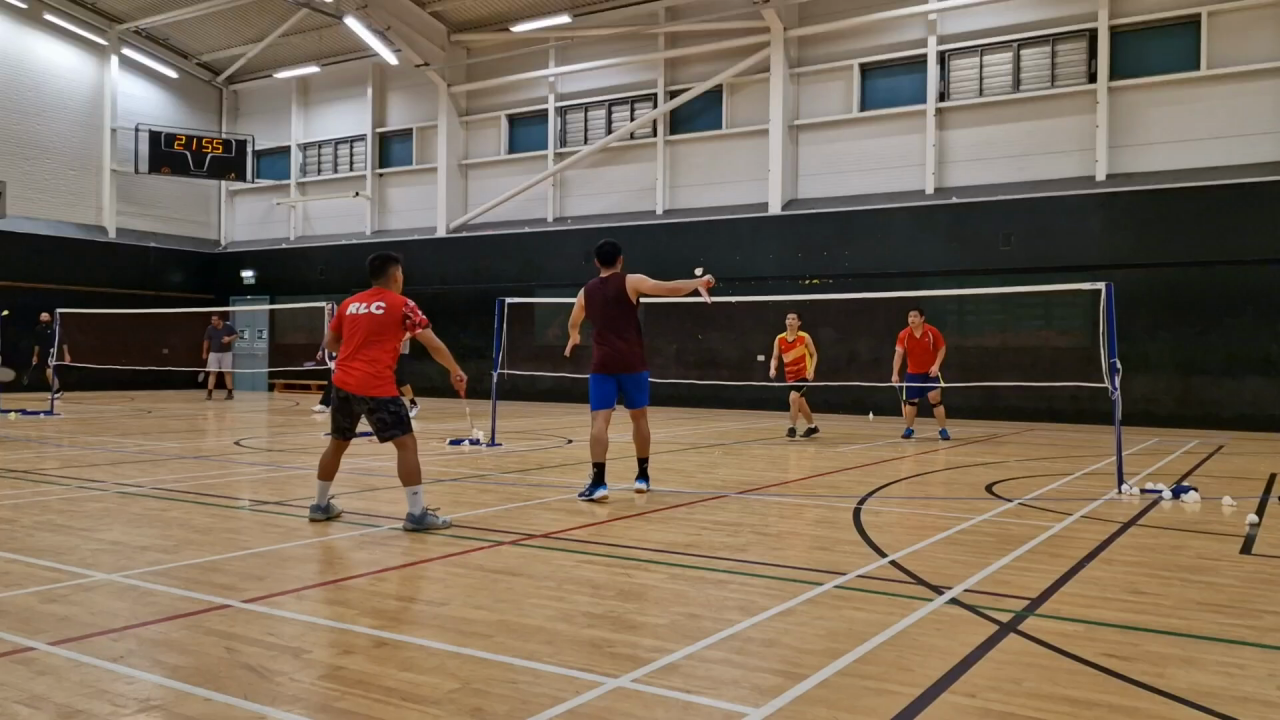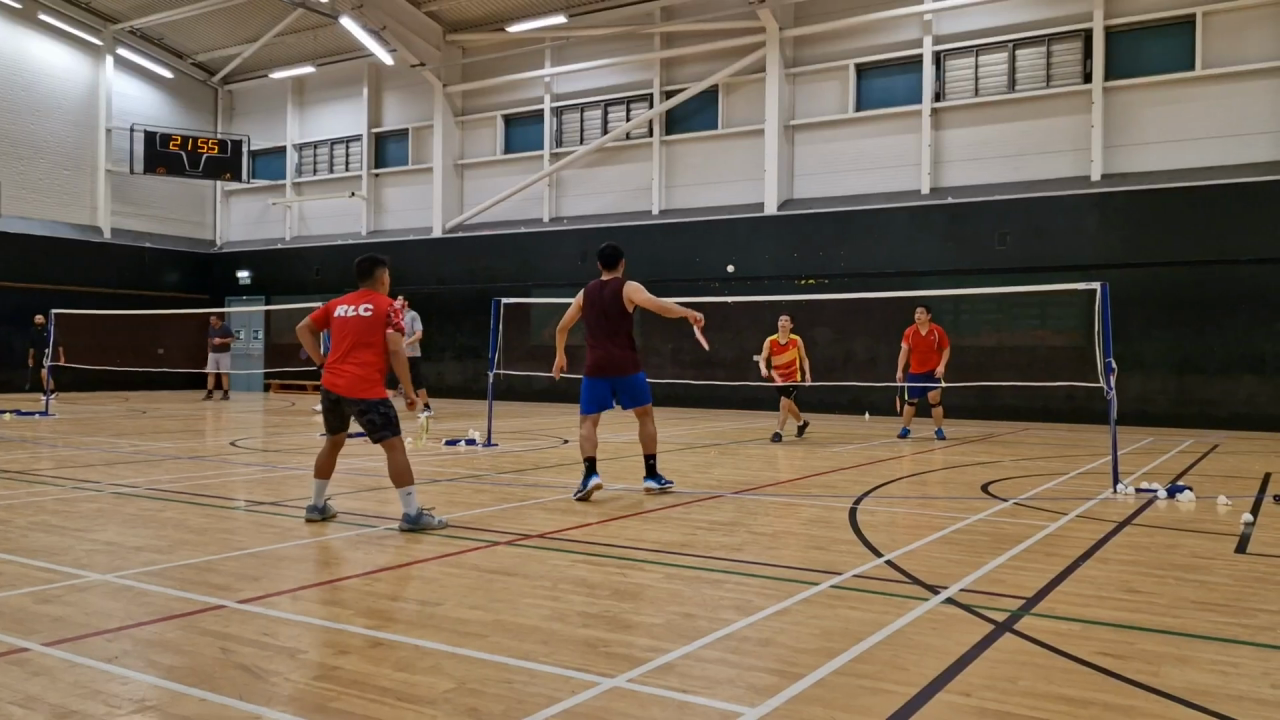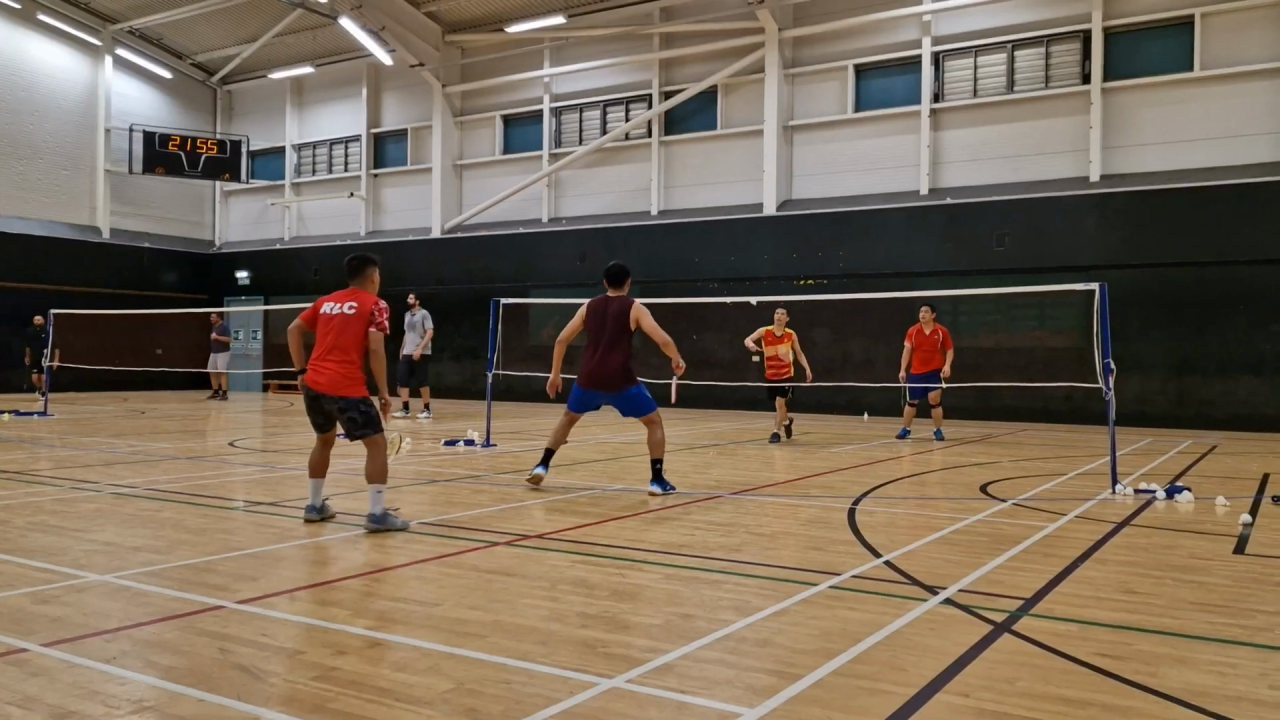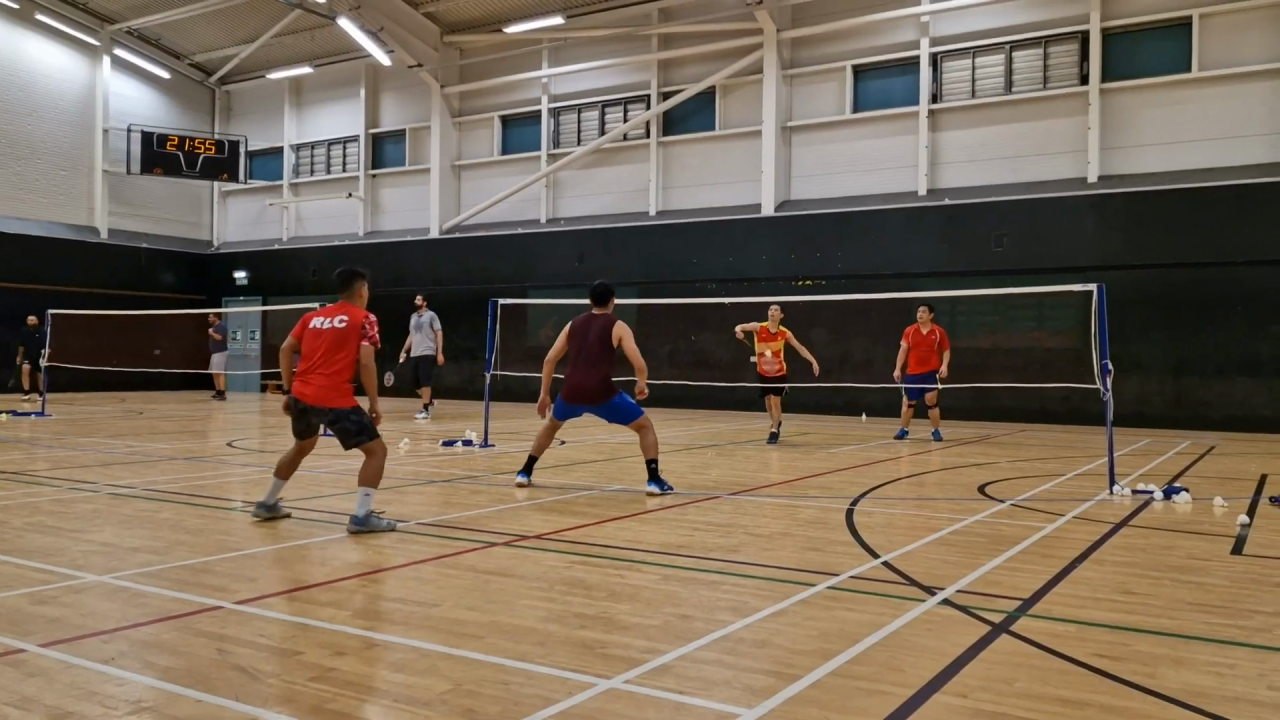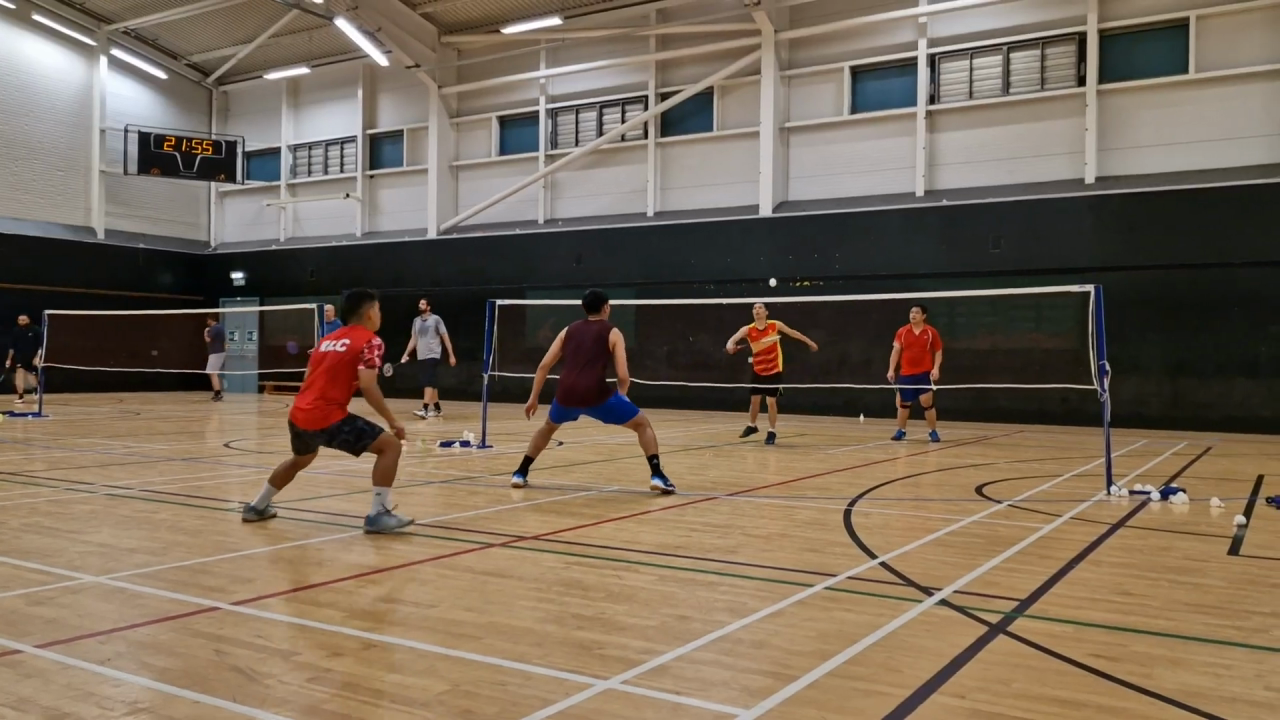
dt=0.2s
person 1, frame 1
left shoulder: (349, 303)
right shoulder: (402, 305)
left elbow: (329, 340)
right elbow: (432, 343)
right wrist: (456, 372)
left hip: (342, 385)
right hip: (377, 388)
left knee: (337, 444)
right knee: (406, 445)
left ankle: (320, 504)
right ankle: (417, 514)
person 1, frame 2
left shoulder: (338, 304)
right shoulder: (389, 306)
left elbow: (303, 329)
right elbow: (396, 351)
left wrist: (323, 366)
right wrist: (408, 390)
left hip: (332, 386)
right hip: (366, 390)
left knee: (333, 443)
right knee: (395, 447)
left ankle: (317, 505)
right ankle: (413, 513)
person 1, frame 3
left shoulder: (326, 302)
right shoulder: (375, 305)
left elbow: (293, 331)
right elbow: (376, 350)
left wrist: (302, 372)
right wrist: (384, 392)
left hip: (314, 384)
right hip: (346, 388)
left knee: (325, 441)
right knee: (378, 444)
left ankle: (315, 505)
right ankle: (377, 512)
person 1, frame 4
left shoulder: (313, 317)
right shoulder: (366, 319)
left elbow: (286, 351)
right elbow: (367, 364)
left wrist: (288, 392)
right wrist: (375, 407)
left hip: (302, 396)
right hip: (336, 400)
left knee: (303, 446)
right knee: (376, 451)
left ankle: (267, 503)
right ankle: (362, 515)
person 1, frame 5
left shoulder: (329, 339)
right shoulder: (370, 342)
right elbow: (369, 387)
right wrist: (393, 422)
left hip: (300, 415)
right hip: (327, 419)
left knee: (299, 461)
right knee: (390, 446)
left ankle: (256, 507)
right ankle: (378, 514)
person 2, frame 1
left shoulder: (586, 291)
right shoulder: (631, 281)
left elbow: (573, 323)
right elbow: (668, 289)
left wrist: (573, 338)
right wrist: (699, 282)
left hip: (603, 365)
right hip: (632, 363)
left knee: (600, 421)
right knee: (639, 418)
left ankle: (598, 482)
right ankle: (642, 476)
person 2, frame 2
left shoulder: (586, 293)
right shoulder: (629, 288)
left elbow: (562, 328)
right elbow: (663, 307)
left wrist: (560, 356)
right wrist: (691, 314)
left hip: (596, 368)
right hip: (625, 366)
left knee: (588, 423)
right knee: (646, 416)
left ankle: (590, 474)
right ankle: (652, 475)
person 2, frame 3
left shoulder: (589, 306)
right shoulder: (635, 308)
left elbow: (562, 340)
right elbow: (663, 340)
left wrist: (555, 373)
right wrist: (677, 359)
left hip: (589, 379)
right hip: (620, 380)
left knee: (568, 419)
right knee: (654, 423)
left ankle: (542, 465)
right ankle: (658, 480)
person 2, frame 4
left shoulder: (573, 324)
right shoulder: (618, 327)
left elbow: (550, 360)
right elbow: (639, 366)
left wrist: (544, 394)
right wrist: (642, 384)
left hip: (571, 393)
right hip: (602, 393)
left knee: (552, 424)
right knee: (645, 427)
left ankle: (525, 472)
right ankle: (654, 480)
person 2, frame 5
left shoulder: (569, 331)
right shoulder: (613, 333)
left elbow: (544, 365)
right elbow: (623, 375)
left wrist: (534, 398)
right wrist: (622, 393)
left hip: (566, 394)
right hip: (596, 394)
left knee: (548, 427)
right knee: (642, 424)
left ankle: (521, 473)
right ankle: (658, 476)
